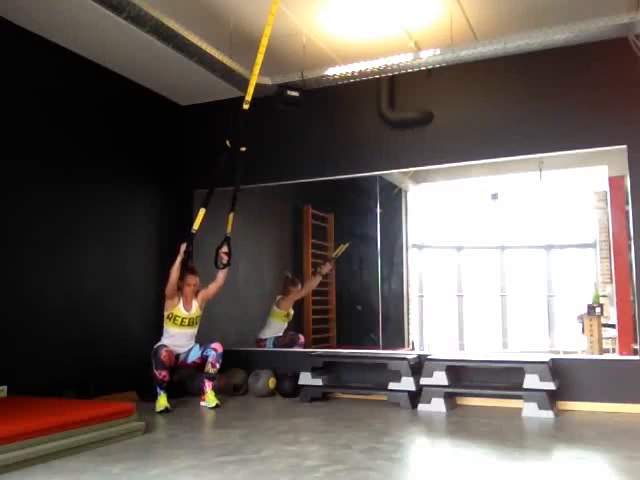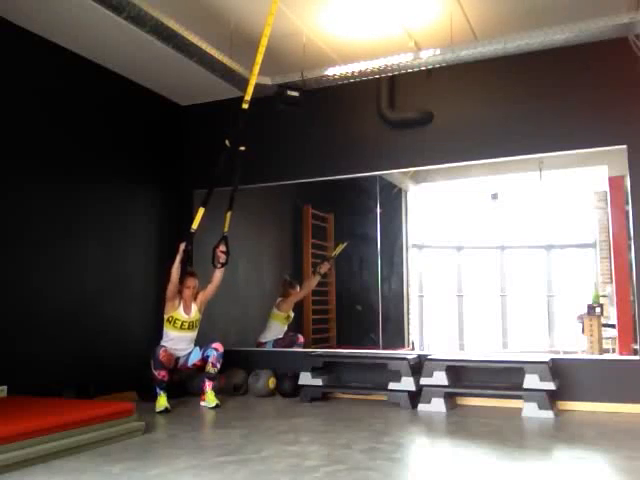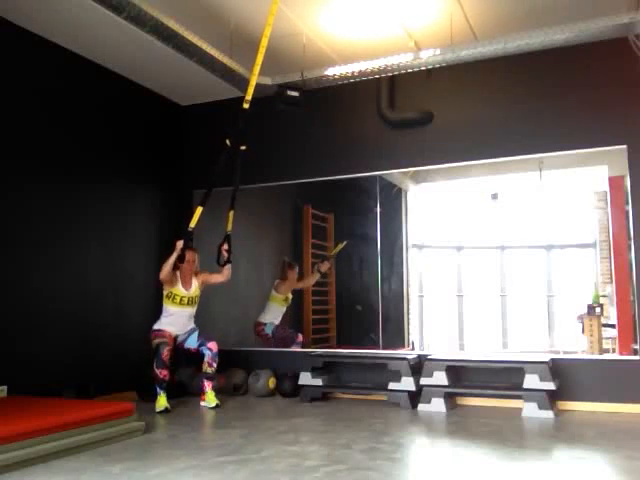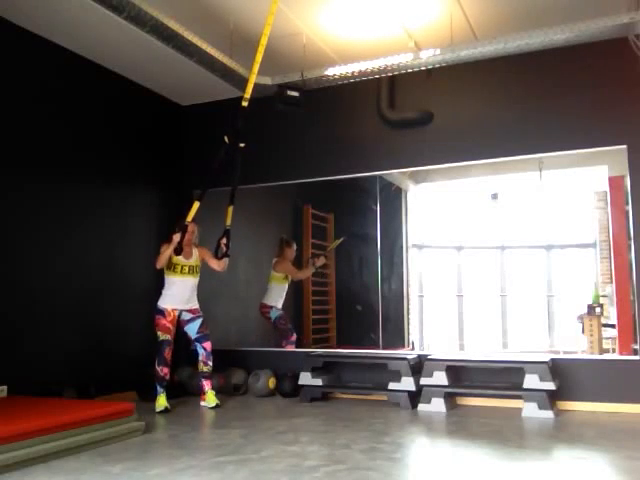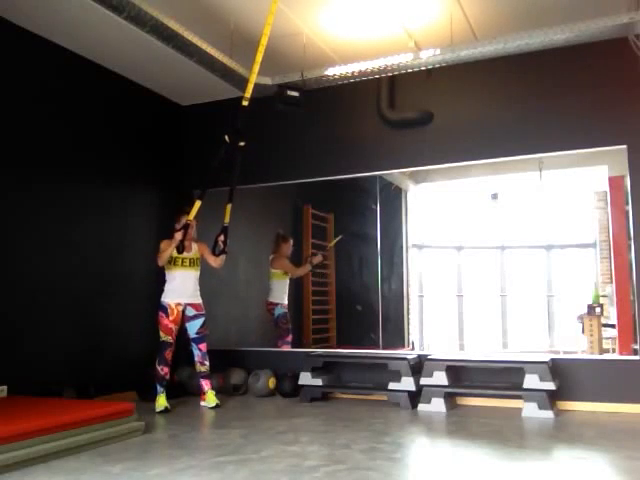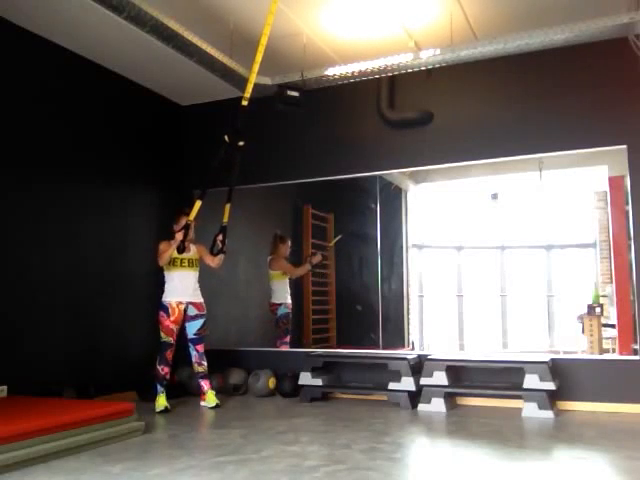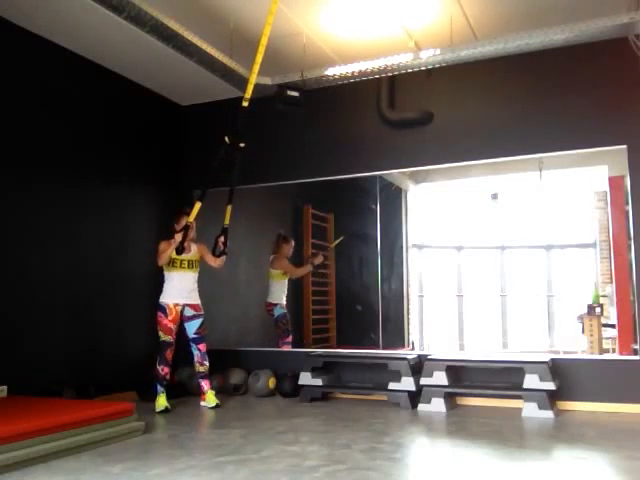
dt=0.3s
person 1, frame 1
left shoulder: (200, 299)
right shoulder: (172, 300)
left elbow: (218, 282)
right elbow: (172, 280)
left wrist: (224, 261)
right wrist: (180, 256)
left hip: (188, 351)
right hip: (168, 351)
left knee: (215, 348)
right knee: (161, 353)
left ankle: (207, 394)
right ankle: (161, 396)
person 1, frame 2
left shoulder: (199, 302)
right shoulder: (173, 302)
left elbow: (215, 283)
right elbow: (173, 281)
left wrist: (221, 260)
right wrist: (180, 255)
left hip: (188, 355)
right hip: (168, 355)
left knee: (217, 348)
right knee: (160, 353)
left ankle: (207, 394)
right ankle: (161, 396)
person 1, frame 3
left shoulder: (200, 279)
right shoulder: (171, 277)
left elbow: (224, 277)
right elbow: (162, 276)
left wrist: (226, 258)
right wrist: (176, 253)
left hip: (186, 330)
right hip: (163, 330)
left knee: (211, 347)
right knee: (163, 351)
left ankle: (207, 394)
right ankle: (161, 396)
person 1, frame 4
left shoulder: (200, 252)
right shoulder: (168, 249)
left elbow: (221, 267)
right elbow: (159, 264)
left wrist: (225, 250)
right wrist: (174, 244)
left hip: (190, 309)
right hip: (166, 309)
left knee: (205, 345)
right knee: (165, 348)
left ankle: (207, 393)
right ankle: (161, 396)
person 1, frame 5
left shoulder: (200, 247)
right shoulder: (167, 244)
left elbow: (217, 263)
right elbow: (160, 261)
left wrist: (223, 248)
right wrist: (175, 242)
left hip: (194, 303)
right hip: (171, 303)
left knee: (200, 346)
right knee: (166, 347)
left ankle: (207, 393)
right ankle: (161, 395)
person 1, frame 6
left shoulder: (198, 248)
right shoulder: (166, 245)
left elbow: (215, 263)
right elbow: (161, 262)
right wrist: (176, 242)
left hip: (195, 302)
right hip: (172, 303)
left knee: (197, 347)
right knee: (167, 347)
left ankle: (206, 393)
right ankle: (161, 396)
person 1, frame 7
left shoulder: (199, 248)
right shoulder: (166, 244)
left elbow: (217, 263)
right elbow: (160, 261)
right wrist: (175, 243)
left hip: (192, 304)
right hip: (169, 304)
left knee: (199, 345)
right knee: (166, 347)
left ankle: (206, 393)
right ankle: (161, 395)
